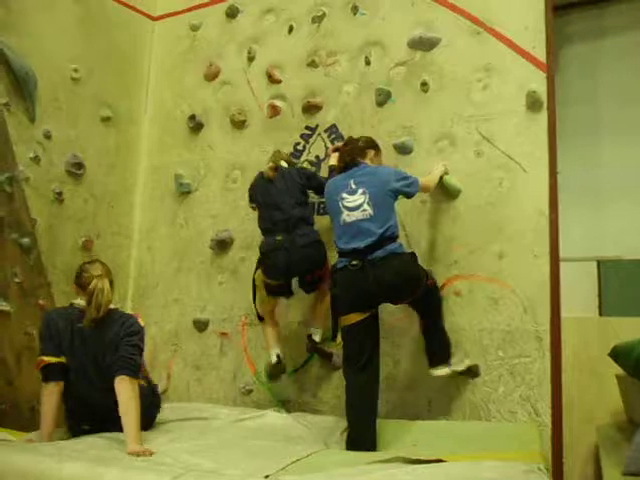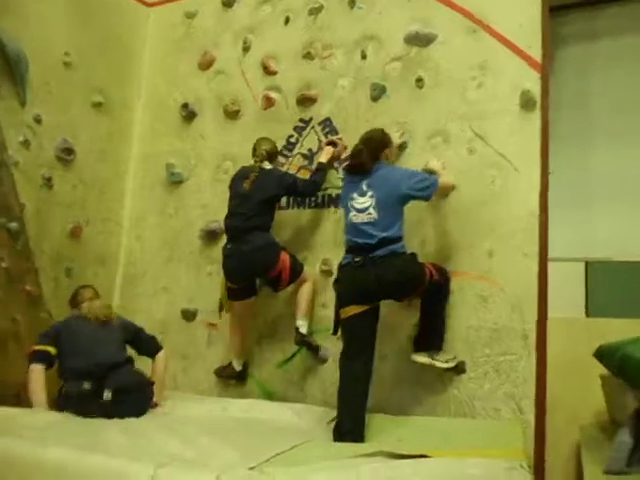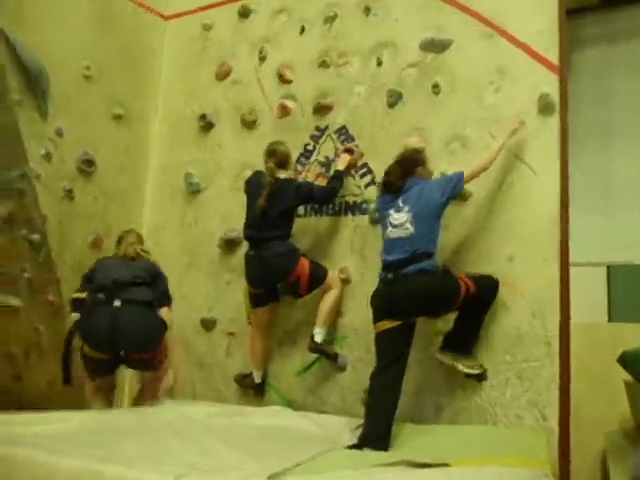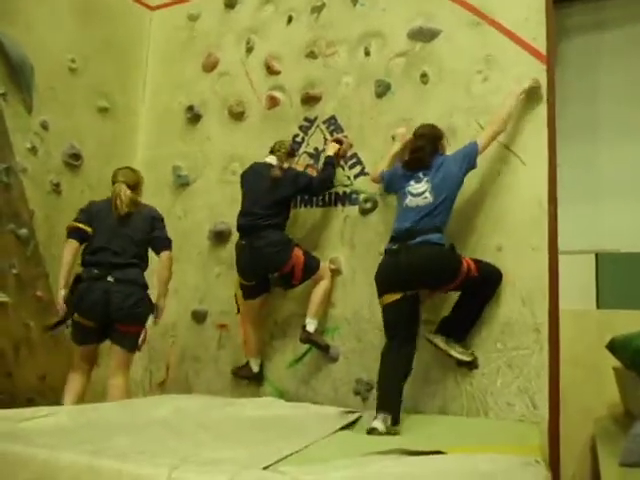
dt=0.7s
person 1, frame 1
left shoulder: (332, 187)
right shoulder: (384, 174)
right elbow: (427, 185)
right wrist: (438, 170)
left hip: (349, 279)
right hip: (390, 268)
left knee: (359, 366)
right knee: (427, 289)
left ankle: (360, 445)
right ankle: (440, 358)
person 1, frame 2
left shoulder: (351, 178)
right shoulder: (398, 177)
right elbow: (448, 187)
left wrist: (386, 146)
right wrist: (436, 172)
left hip: (353, 277)
right hip: (391, 269)
left knee: (355, 357)
right knee: (439, 278)
left ankle: (347, 435)
right ankle: (428, 347)
person 1, frame 3
left shoulder: (387, 197)
right shoulder: (432, 190)
right elbow: (482, 166)
left wrist: (409, 154)
right wrist: (509, 134)
left hip: (388, 293)
right hip: (425, 285)
left knee: (387, 369)
right knee: (487, 286)
left ankle: (372, 442)
right ankle: (456, 350)
person 1, frame 4
left shoulder: (402, 172)
right shoulder: (453, 164)
left elbow: (376, 177)
right elbow: (494, 129)
left wrist: (398, 147)
right wrist: (520, 94)
left hip: (391, 264)
right hip: (429, 258)
left knee: (398, 343)
right knee: (489, 276)
left ankle: (384, 416)
right ankle: (449, 335)
person 2, frame 1
left shoulder: (258, 182)
right shoulder: (299, 173)
left elbow: (255, 204)
left hip: (274, 250)
right hip: (307, 245)
left knee: (266, 310)
right knee: (324, 287)
left ankle: (275, 359)
right ankle: (315, 339)
person 2, frame 2
left shoulder: (239, 176)
right shoulder: (277, 178)
right elbow: (311, 187)
right wrist: (324, 159)
left hip: (233, 253)
right hip: (261, 249)
left knee: (237, 316)
right knee: (306, 279)
left ankle: (237, 367)
right ankle: (302, 331)
person 2, frame 3
left shoulder: (253, 181)
right shoulder: (294, 188)
right elbow: (327, 193)
right wrist: (341, 167)
left hip: (255, 261)
right hip: (282, 256)
left knee: (258, 325)
right knee: (334, 283)
left ankle: (256, 379)
right ankle: (318, 339)
person 2, frame 4
left shoulder: (250, 172)
right shoulder: (290, 176)
right elbow: (323, 183)
right wrist: (330, 155)
left hip: (246, 250)
right hip: (274, 246)
left knee: (250, 317)
right knee: (325, 274)
left ankle: (254, 368)
right ankle: (310, 329)
person 3, frame 1
left shoulder: (54, 321)
right shoulder: (128, 324)
left elbow: (52, 383)
right elbow: (125, 379)
left wrist: (44, 441)
right wrist: (133, 442)
left hip: (82, 428)
person 3, frame 2
left shoulder: (58, 329)
right shoulder: (121, 324)
left elbow: (36, 368)
right elbow: (159, 353)
right wrist: (157, 396)
left hip: (79, 404)
right hip: (126, 403)
person 3, frame 3
left shoulder: (99, 266)
right shoulder: (152, 268)
left elbow: (77, 310)
right elbow: (164, 309)
right wrist: (164, 357)
left hip: (97, 319)
right hip: (141, 319)
left knee: (99, 394)
right knee: (151, 388)
person 3, frame 4
left shoulder: (92, 209)
right shoulder: (150, 215)
left elbow: (73, 244)
right elbow: (165, 255)
left wrist: (62, 287)
right wrist: (161, 297)
left hip: (91, 291)
right hip: (129, 294)
left knee: (81, 367)
right knee: (118, 372)
